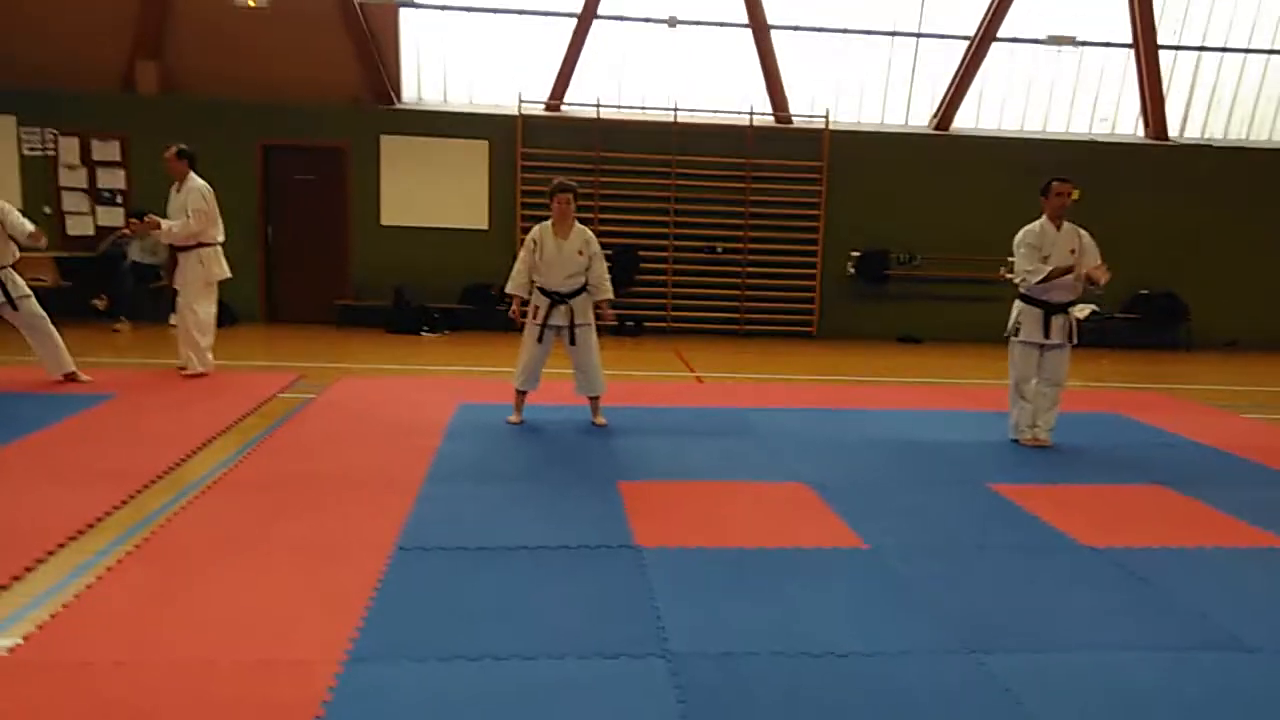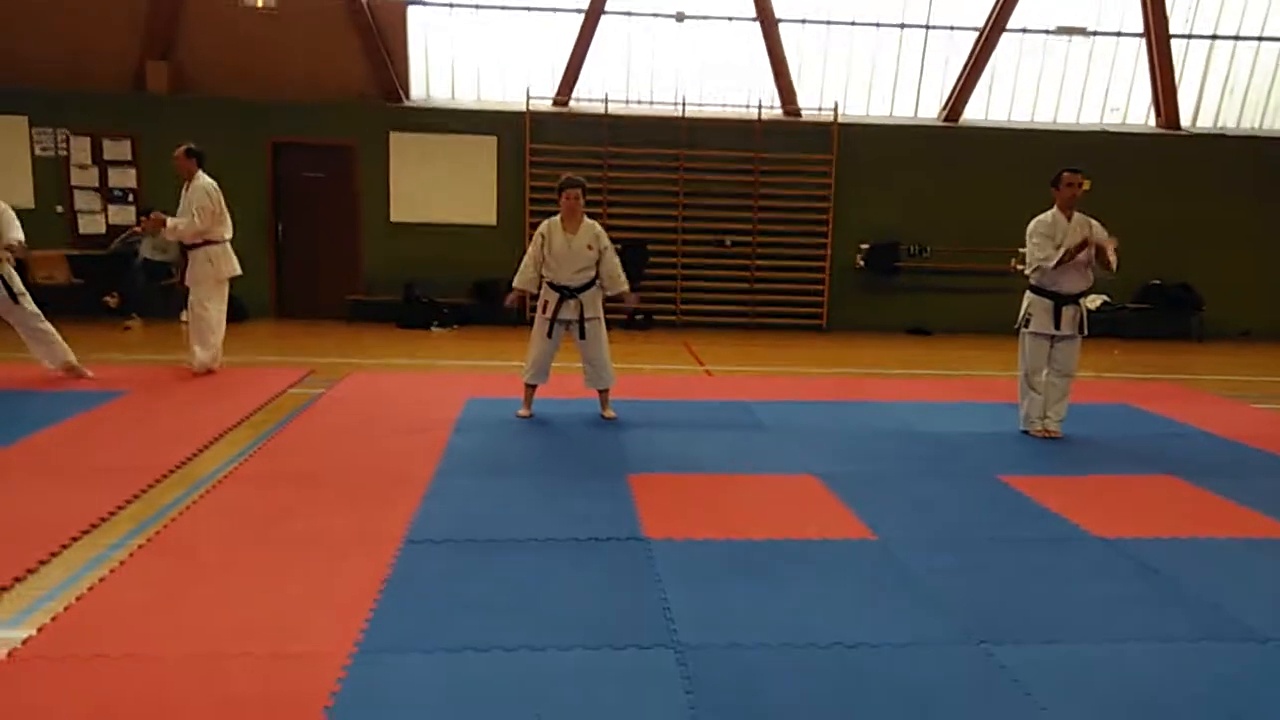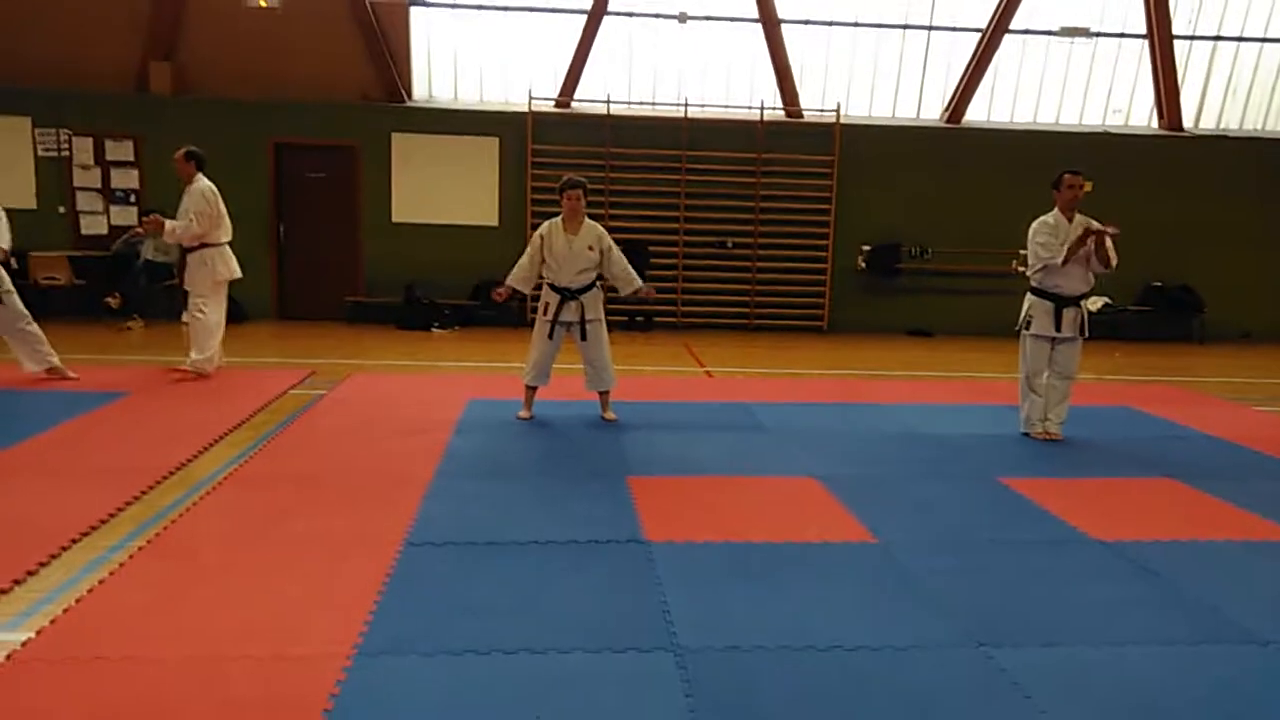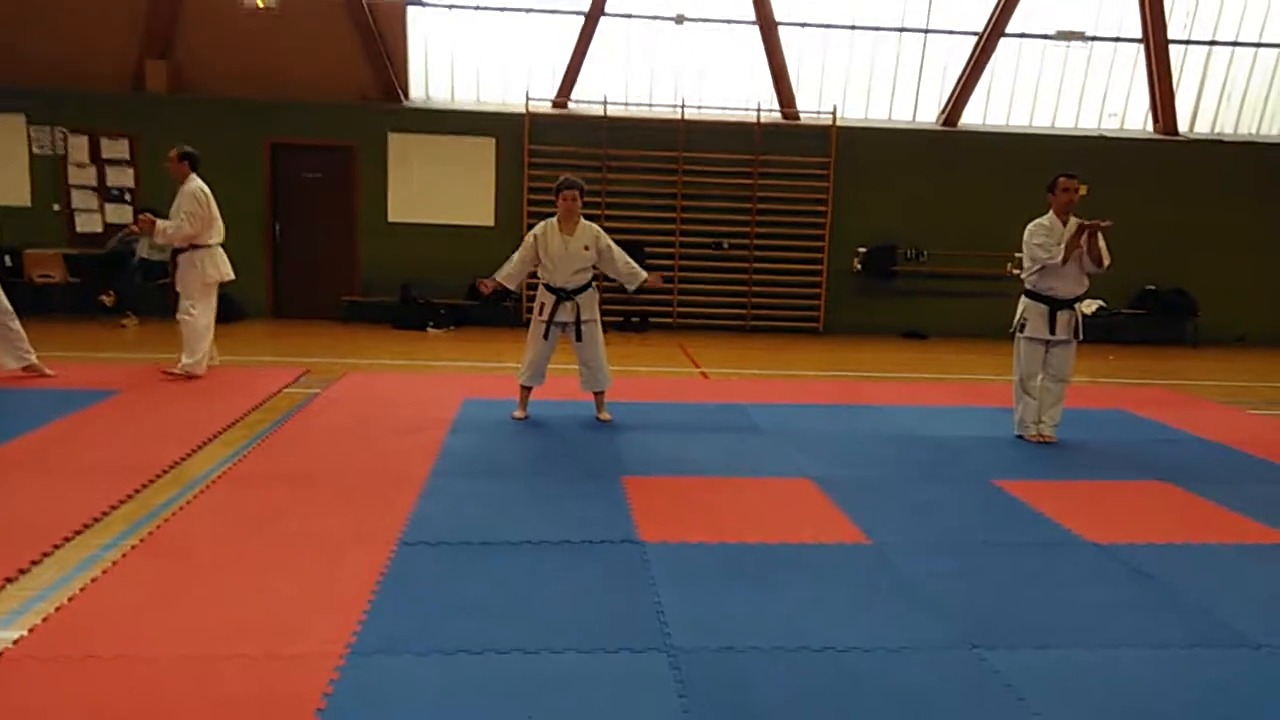
dt=0.1s
person 1, frame 1
left shoulder: (1080, 237)
right shoulder: (1029, 234)
left elbow: (1092, 271)
right elbow: (1031, 273)
left wrist: (1092, 274)
right wrist: (1069, 269)
left hip: (1061, 317)
right hip: (1031, 313)
left knee: (1053, 378)
right knee: (1023, 376)
left ankle: (1041, 429)
right ankle: (1022, 429)
person 1, frame 2
left shoulder: (1091, 226)
right shoulder: (1041, 225)
left elbow: (1105, 263)
right elbow: (1047, 261)
left wrist: (1101, 250)
right wrist: (1082, 247)
left hip: (1072, 308)
right hip: (1041, 305)
left knee: (1063, 370)
right knee: (1034, 368)
left ankle: (1052, 420)
right ankle: (1033, 421)
person 1, frame 3
left shoulder: (1090, 226)
right shoulder: (1042, 226)
left elbow: (1105, 265)
right elbow: (1057, 259)
left wrist: (1100, 240)
right wrist: (1083, 237)
left hip: (1073, 310)
right hip: (1042, 307)
left knee: (1064, 372)
right knee: (1034, 370)
left ankle: (1052, 423)
right ankle: (1033, 423)
person 1, frame 4
left shoulder: (1085, 228)
right shoulder: (1037, 228)
left elbow: (1096, 266)
right elbow: (1056, 259)
left wrist: (1093, 237)
right wrist: (1078, 234)
left hip: (1067, 312)
right hip: (1036, 309)
left knee: (1058, 375)
right knee: (1029, 372)
left ankle: (1046, 425)
right ankle: (1027, 426)
person 2, frame 1
left shoulder: (586, 237)
right shoulder: (538, 234)
left elbow: (598, 272)
right elbow: (523, 268)
left wrist: (604, 304)
right wrist: (517, 301)
left hip: (577, 306)
right hip: (543, 305)
left knee: (588, 361)
right knee: (530, 359)
left ankle: (596, 412)
right ankle: (517, 410)
person 2, frame 2
left shoulder: (595, 231)
right shoulder: (546, 229)
left elbow: (610, 265)
right elbow: (531, 263)
left wrist: (624, 293)
right wrist: (519, 292)
left hip: (586, 300)
right hip: (553, 299)
left knee: (597, 354)
right knee: (539, 353)
left ankle: (605, 405)
right ankle: (527, 404)
person 2, frame 3
left shoulder: (596, 232)
right shoulder: (547, 230)
left elbow: (615, 263)
right elbow: (529, 261)
left wrist: (637, 288)
right wrist: (508, 287)
left hip: (587, 301)
right hip: (555, 300)
left knee: (598, 356)
right knee: (540, 354)
left ankle: (605, 407)
right ankle: (527, 405)
person 2, frame 4
left shoulder: (593, 233)
right shoulder: (542, 231)
left elbow: (616, 260)
right elbow: (521, 259)
left wrist: (643, 278)
right wrist: (495, 282)
left hip: (582, 301)
right hip: (550, 300)
left knee: (593, 356)
right knee: (535, 354)
left ankle: (600, 407)
right ankle: (522, 405)
person 3, frame 1
left shoulder: (198, 188)
right shoulder: (177, 188)
left elbow: (193, 226)
left wrist: (160, 225)
right wrist: (152, 226)
left hip: (201, 258)
right hip: (188, 258)
left knee: (194, 309)
right knee: (187, 310)
left ankle: (200, 363)
right ankle: (194, 361)
person 3, frame 2
left shoulder: (205, 186)
right shoulder: (189, 187)
left elbow: (198, 224)
left wrist: (166, 223)
right wrist: (160, 224)
left hip: (211, 255)
right hip: (200, 255)
left knee: (205, 307)
right knee: (199, 307)
left ankle: (205, 360)
right ankle: (206, 358)
person 3, frame 3
left shoulder: (201, 189)
right shoulder: (193, 189)
left elbow: (196, 228)
left wrist: (165, 226)
right wrist: (162, 227)
left hip: (209, 258)
right hip: (203, 257)
left knee: (203, 309)
right knee: (207, 309)
left ankle: (202, 362)
right ankle: (210, 357)
person 3, frame 4
left shoulder: (193, 190)
right shoulder: (188, 189)
left elbow: (188, 228)
left wrist: (157, 226)
right wrist: (156, 226)
left hip: (200, 260)
right hip: (196, 258)
left knee: (193, 311)
right knee: (199, 310)
left ankle: (192, 365)
right ankle: (206, 357)
